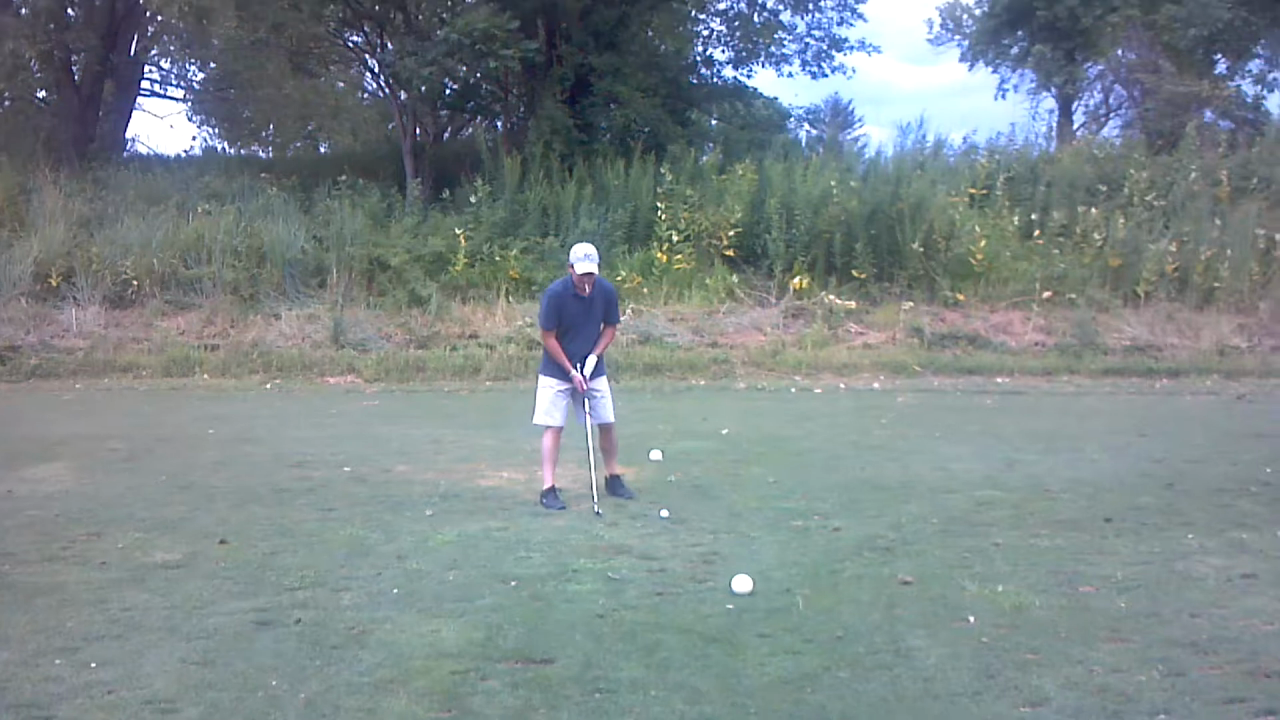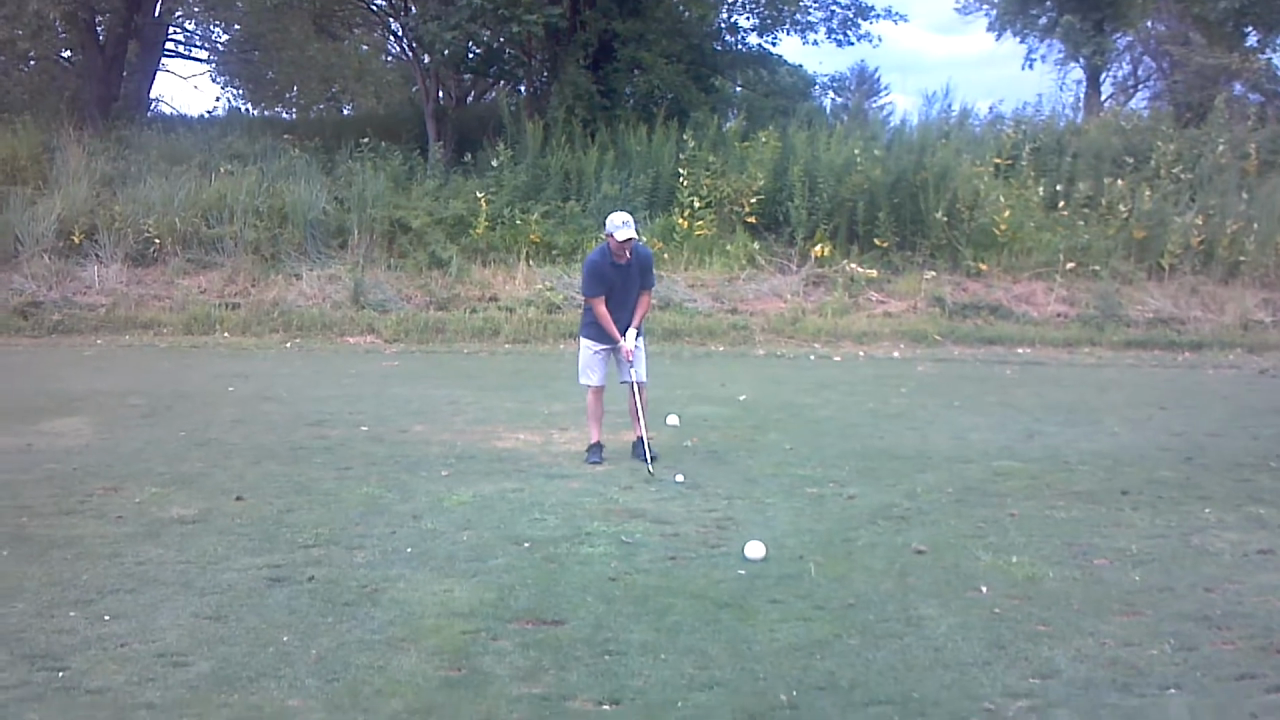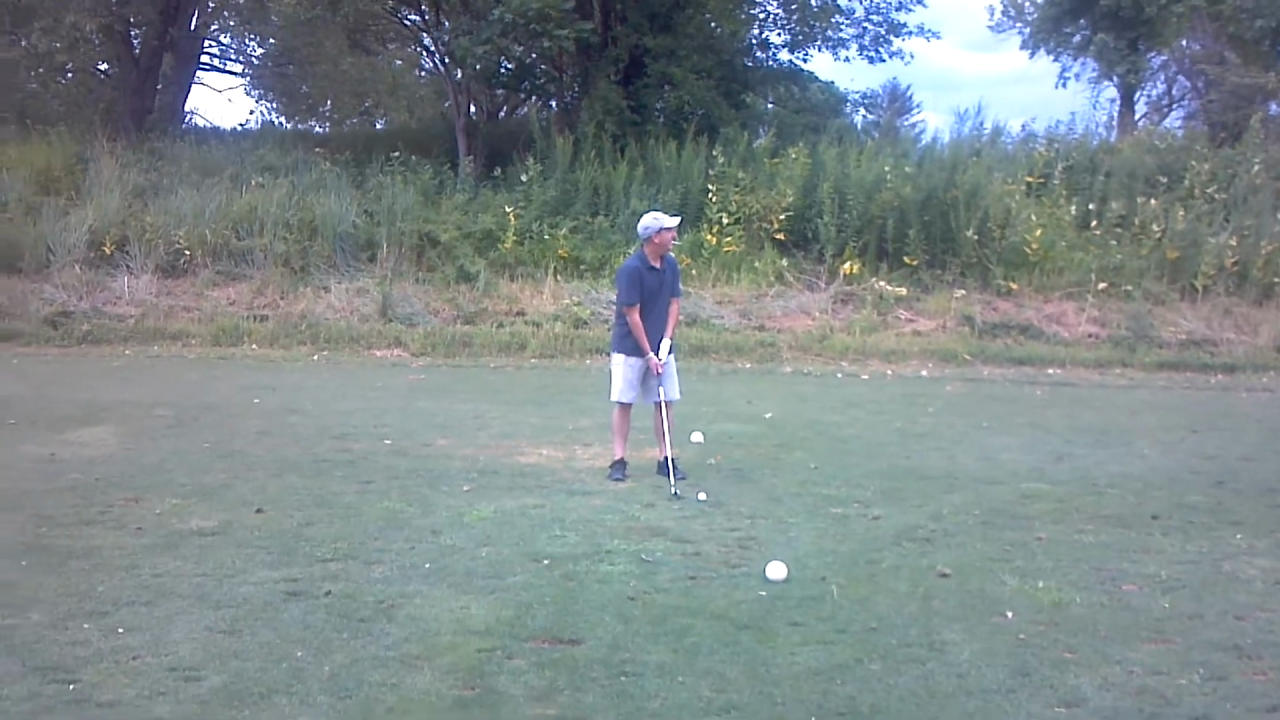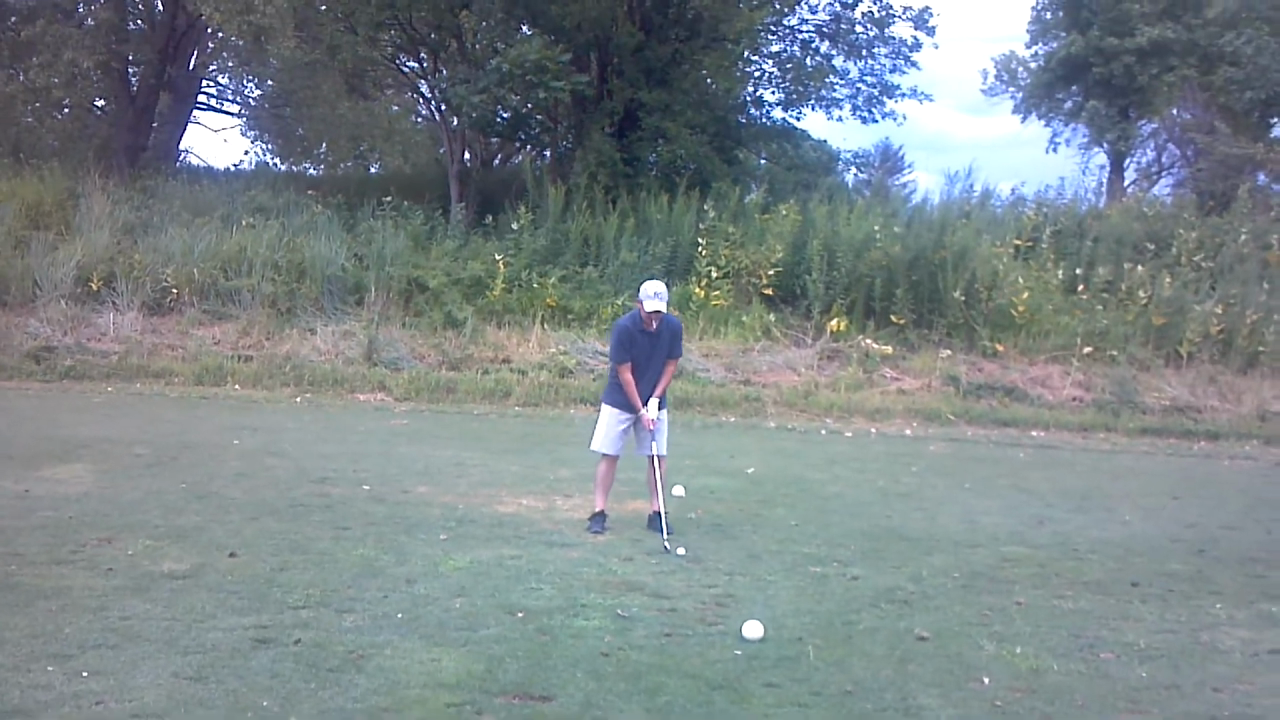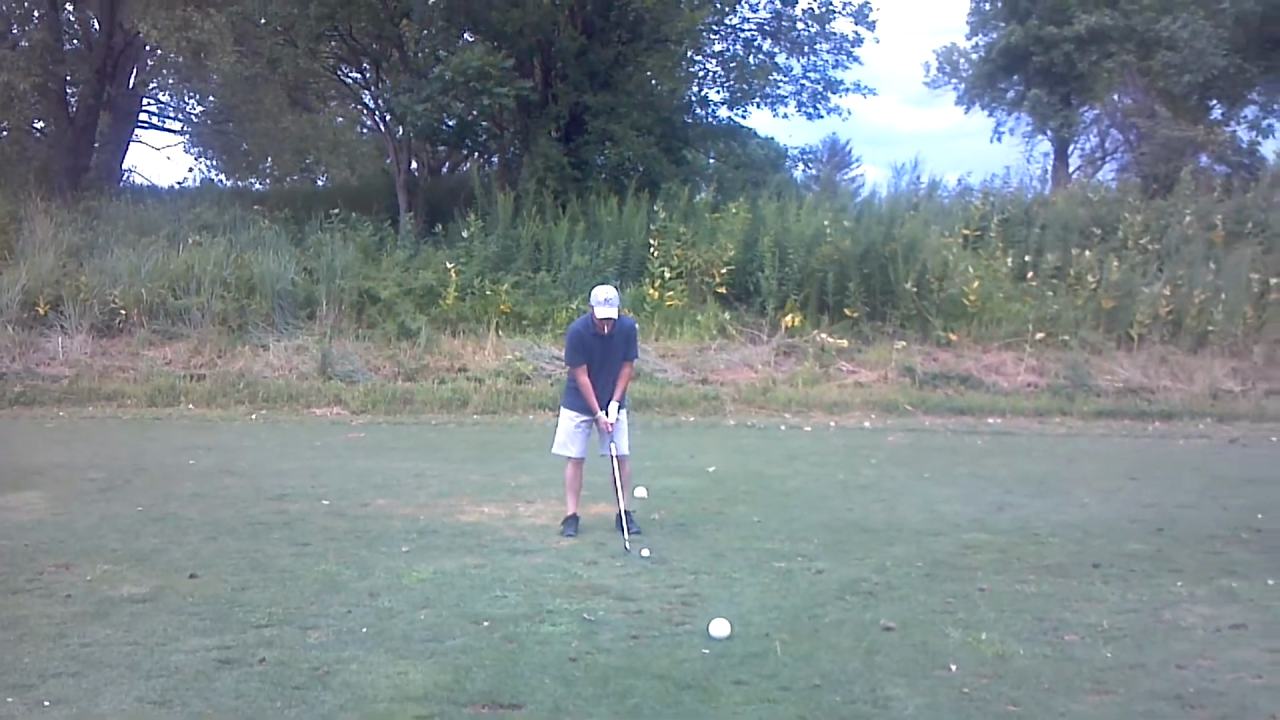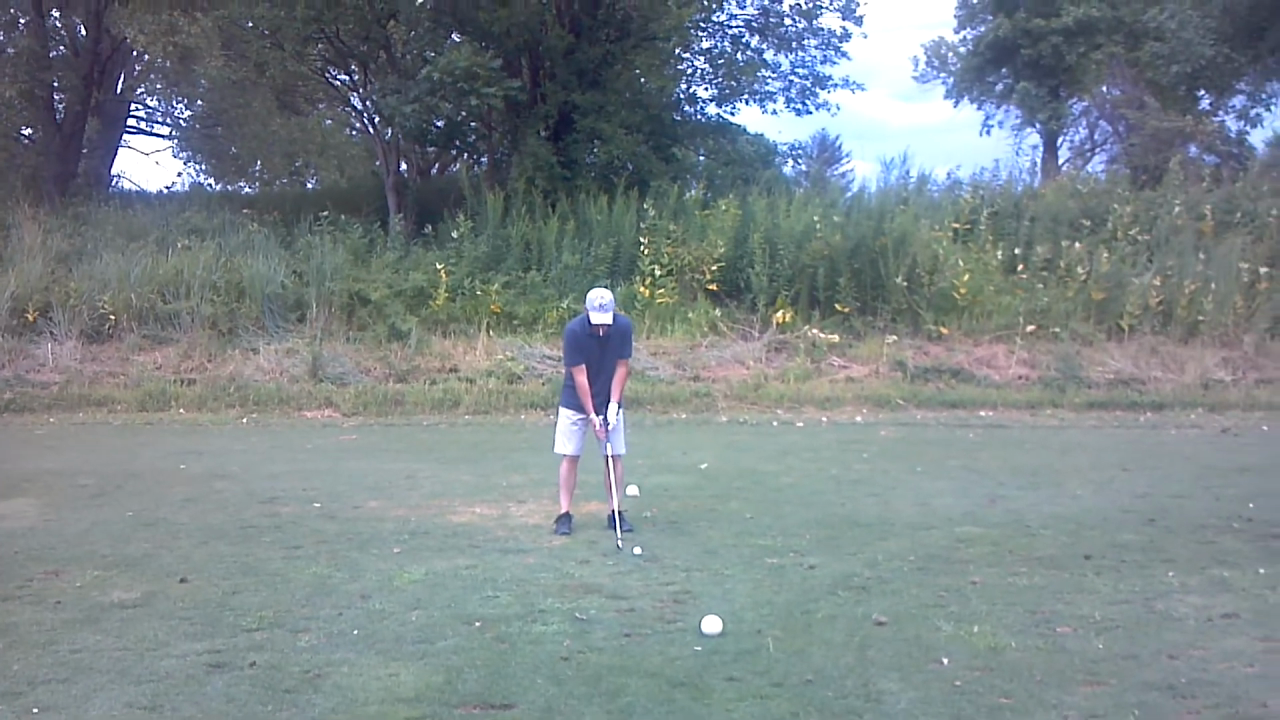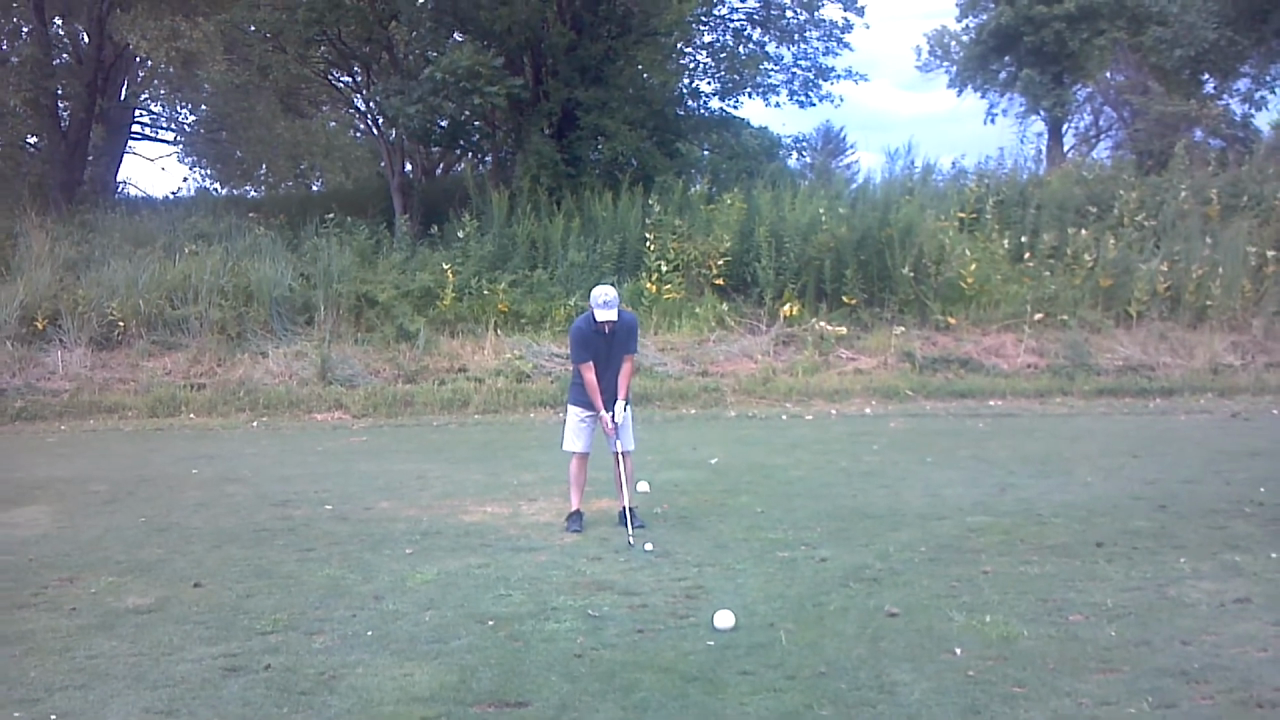
dt=0.7s
person 1, frame 1
left shoulder: (607, 291)
right shoulder: (555, 293)
left elbow: (610, 327)
right elbow: (548, 338)
left wrist: (594, 357)
right wrist: (571, 371)
left hip: (593, 370)
right hip: (557, 372)
left knee: (607, 424)
right knee: (554, 427)
left ankle: (613, 478)
right ankle: (548, 489)
person 1, frame 2
left shoulder: (644, 256)
right shoulder: (594, 262)
left elbow: (645, 295)
right elbow: (598, 307)
left wrist: (632, 330)
right wrist: (618, 340)
left hip: (630, 331)
right hip: (597, 333)
left knee: (638, 384)
right knee: (595, 387)
left ankle: (640, 441)
right ankle: (595, 444)
person 1, frame 3
left shoulder: (671, 265)
right shoulder: (630, 269)
left elbow: (673, 304)
right elbow: (632, 315)
left wrist: (666, 341)
right wrist: (647, 354)
left hip: (661, 347)
right hip: (630, 349)
left knee: (664, 403)
right knee: (624, 403)
left ankle: (665, 459)
right ankle: (618, 460)
person 1, frame 4
left shoulder: (673, 326)
right shoulder: (623, 327)
left elbow: (671, 365)
right elbow: (624, 373)
left wrist: (655, 399)
right wrist: (640, 411)
left hip: (655, 401)
right hip: (619, 402)
left knee: (658, 456)
right knee: (608, 455)
left ankle: (655, 512)
right ankle: (598, 513)
person 1, frame 5
left shoulder: (628, 327)
right shoulder: (577, 331)
left elbow: (627, 367)
right elbow: (580, 376)
left wrist: (614, 403)
right wrist: (597, 413)
left hip: (613, 403)
right hip: (579, 404)
left knee: (621, 456)
right knee: (575, 458)
left ankle: (624, 513)
right ankle: (571, 516)
person 1, frame 6
left shoulder: (624, 327)
right shoulder: (573, 330)
left elbow: (622, 367)
right elbow: (580, 375)
left wrist: (613, 404)
right wrist: (591, 414)
left hip: (609, 402)
right hip: (575, 403)
left knee: (614, 456)
right knee: (570, 456)
left ankle: (615, 512)
right ankle: (564, 514)
person 1, frame 7
left shoulder: (629, 322)
right shoulder: (579, 328)
left elbow: (627, 363)
right elbow: (587, 373)
left wrist: (621, 401)
right wrist: (600, 412)
left hip: (617, 399)
right hip: (584, 400)
left knee: (624, 452)
right knee: (580, 453)
left ankle: (626, 509)
right ankle: (575, 511)
